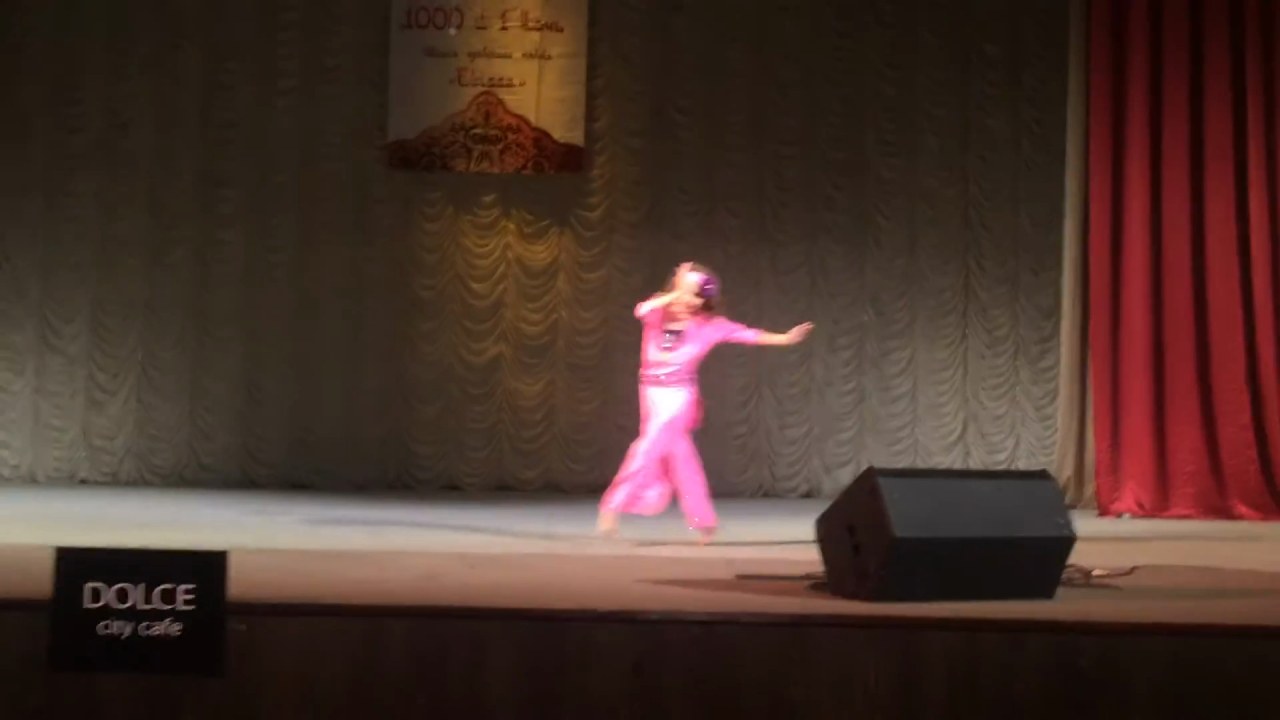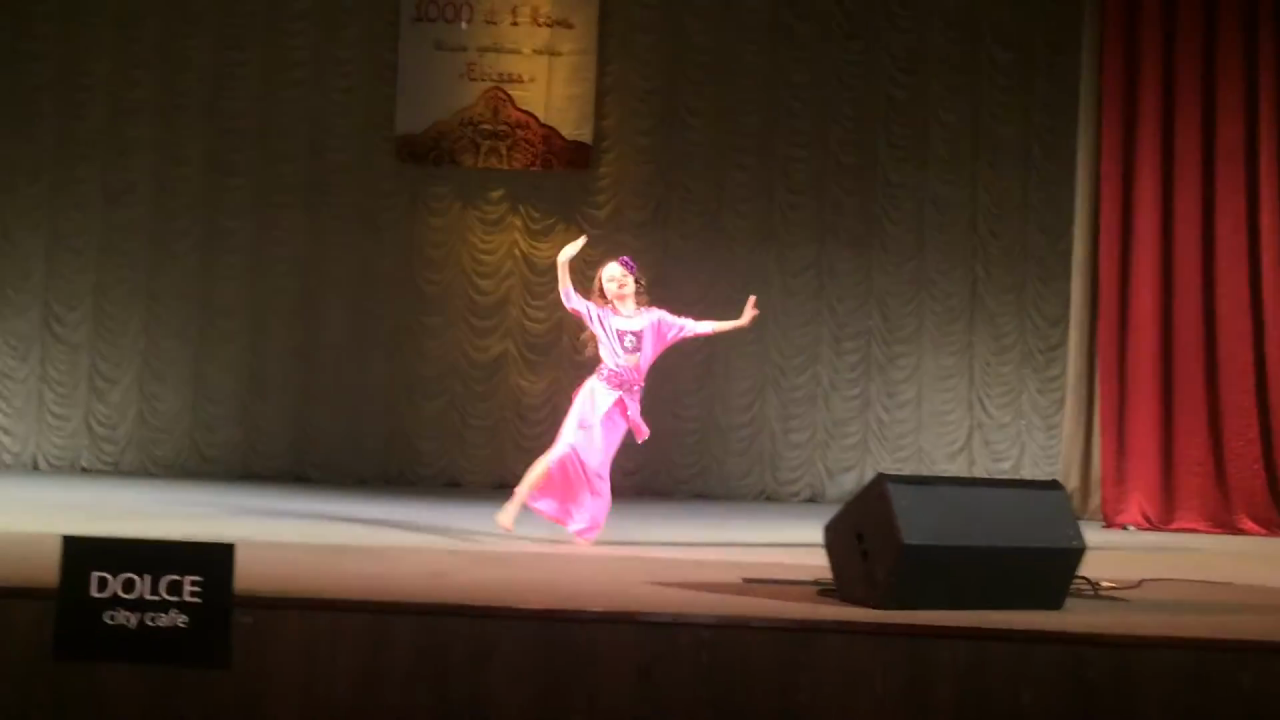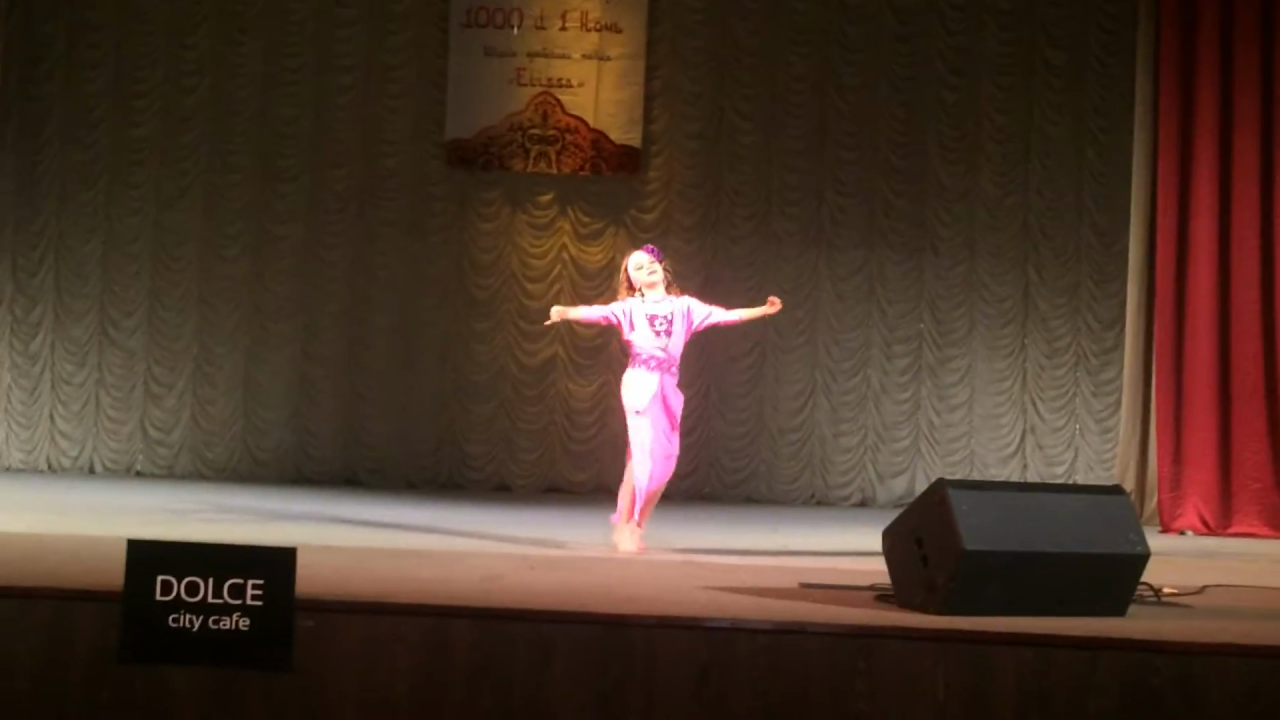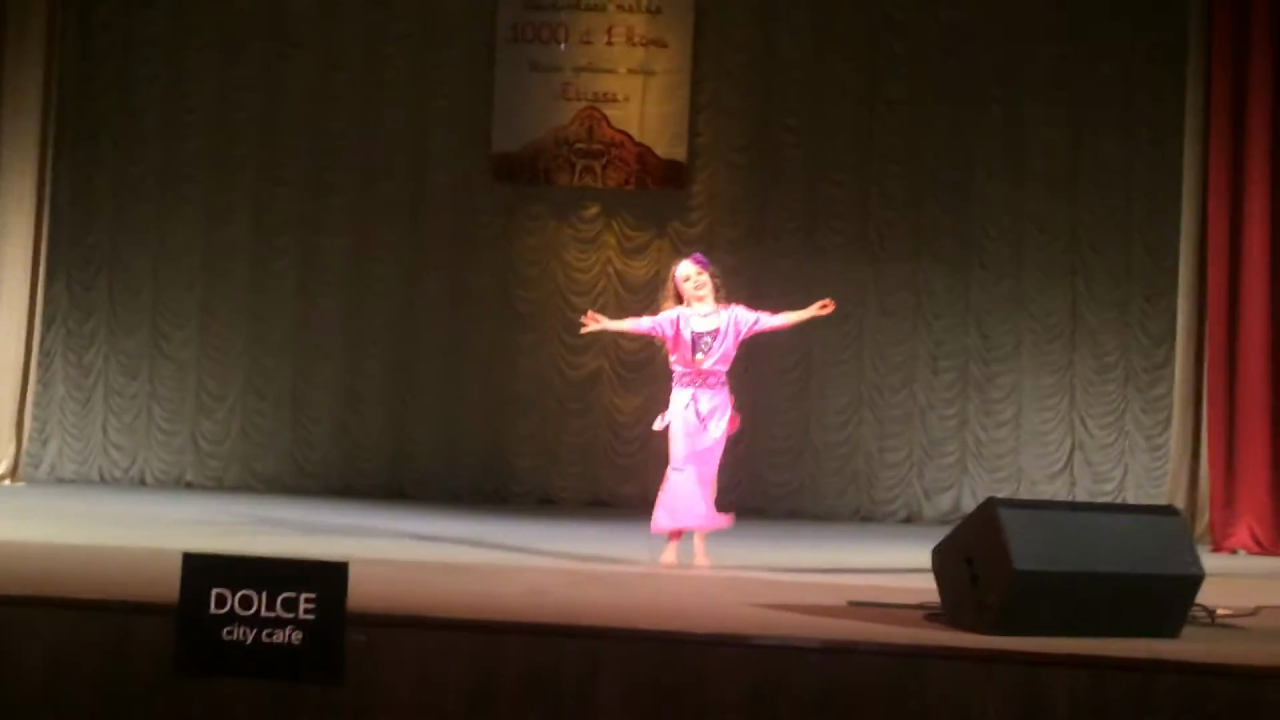
dt=0.4s
person 1, frame 1
left shoulder: (708, 324)
right shoulder: (658, 315)
left elbow: (747, 335)
right elbow: (641, 309)
left wrist: (787, 338)
right wrist: (675, 295)
left hip: (677, 396)
right hip: (652, 393)
left knee: (649, 451)
right knee: (679, 462)
left ankle: (613, 511)
right ankle: (704, 521)
person 1, frame 2
left shoulder: (655, 318)
right shoulder: (601, 315)
left elbow: (695, 327)
right elbow: (570, 300)
left wrist: (737, 322)
right wrist: (563, 261)
left hip: (626, 400)
right hip: (597, 392)
left knee: (596, 464)
right knee: (565, 450)
left ankle: (583, 526)
right ankle: (514, 504)
person 1, frame 3
left shoulder: (684, 305)
right shoulder: (629, 306)
left elbow: (724, 316)
right elbow: (595, 313)
left wrist: (763, 310)
right wrist: (564, 312)
left hip: (668, 386)
right hip: (640, 384)
left knee: (663, 459)
right knee: (644, 454)
left ankle: (636, 525)
right ankle: (623, 527)
person 1, frame 4
left shoulder: (732, 315)
right shoulder: (677, 317)
left elbow: (772, 321)
right elbow: (641, 324)
left wrist: (809, 312)
right wrist: (606, 324)
left hip: (716, 399)
right hip: (685, 398)
left knee: (704, 469)
right knee: (683, 464)
left ankle: (699, 539)
right ankle: (672, 541)
